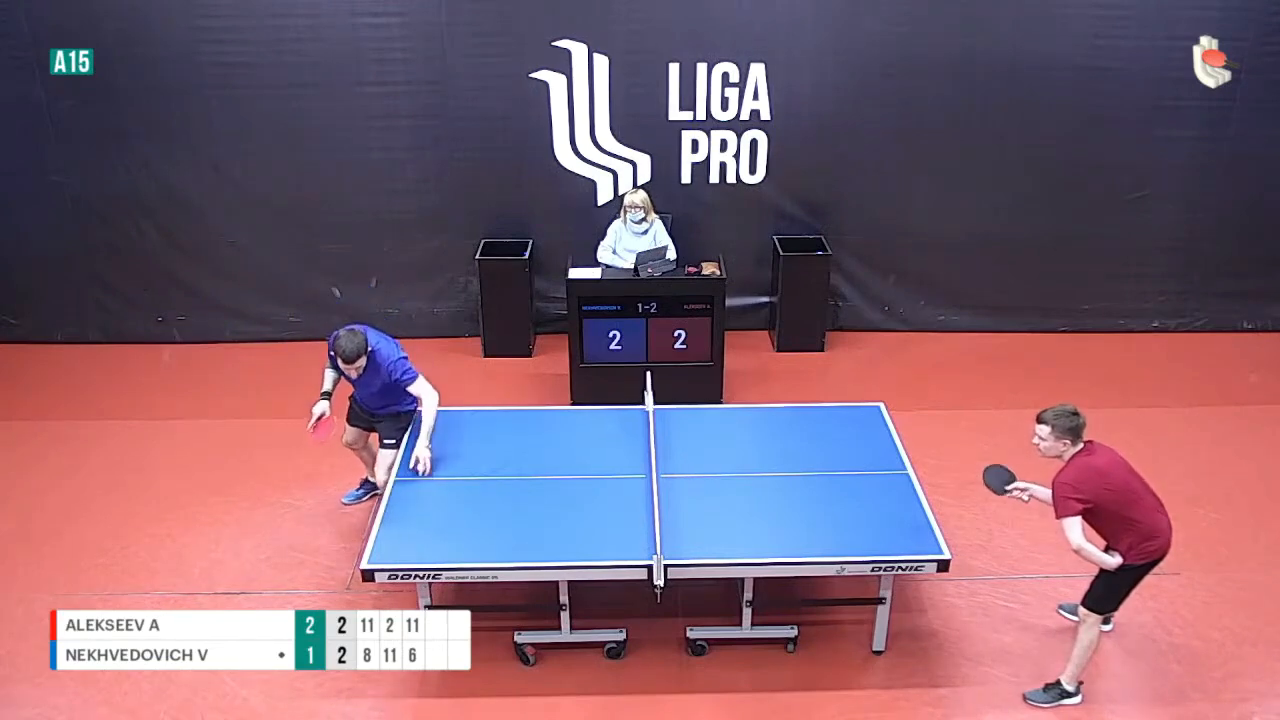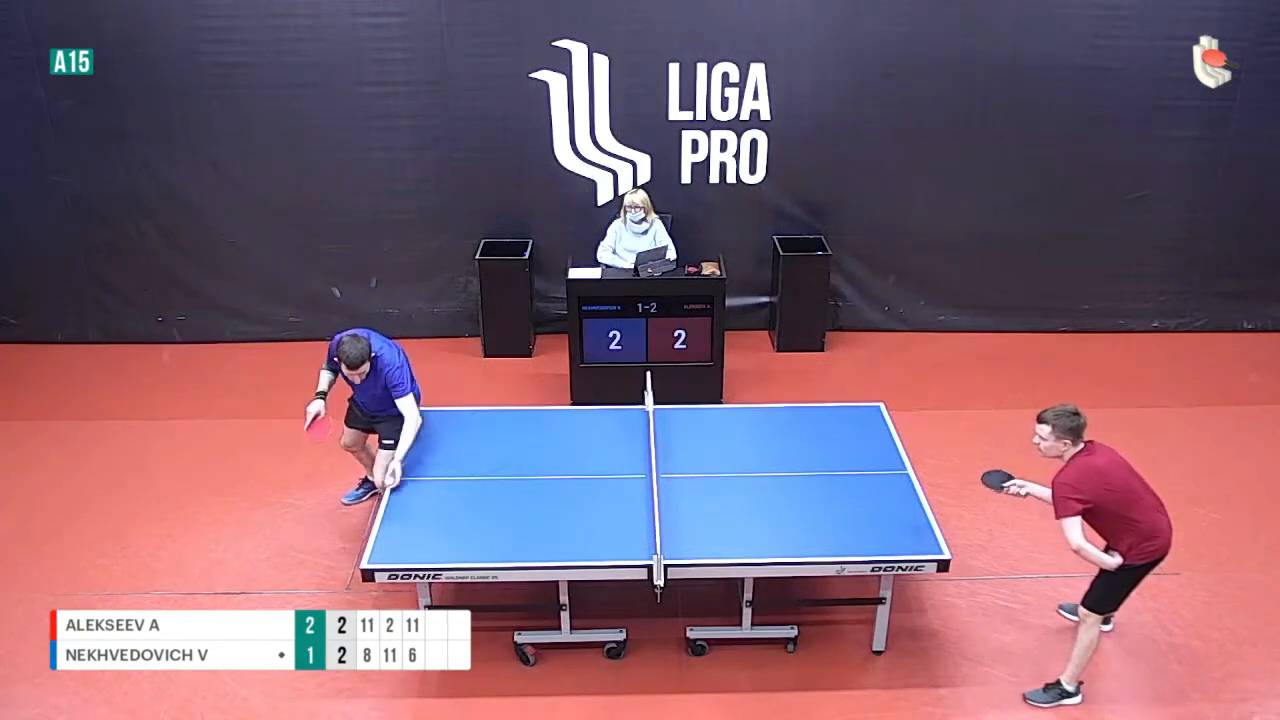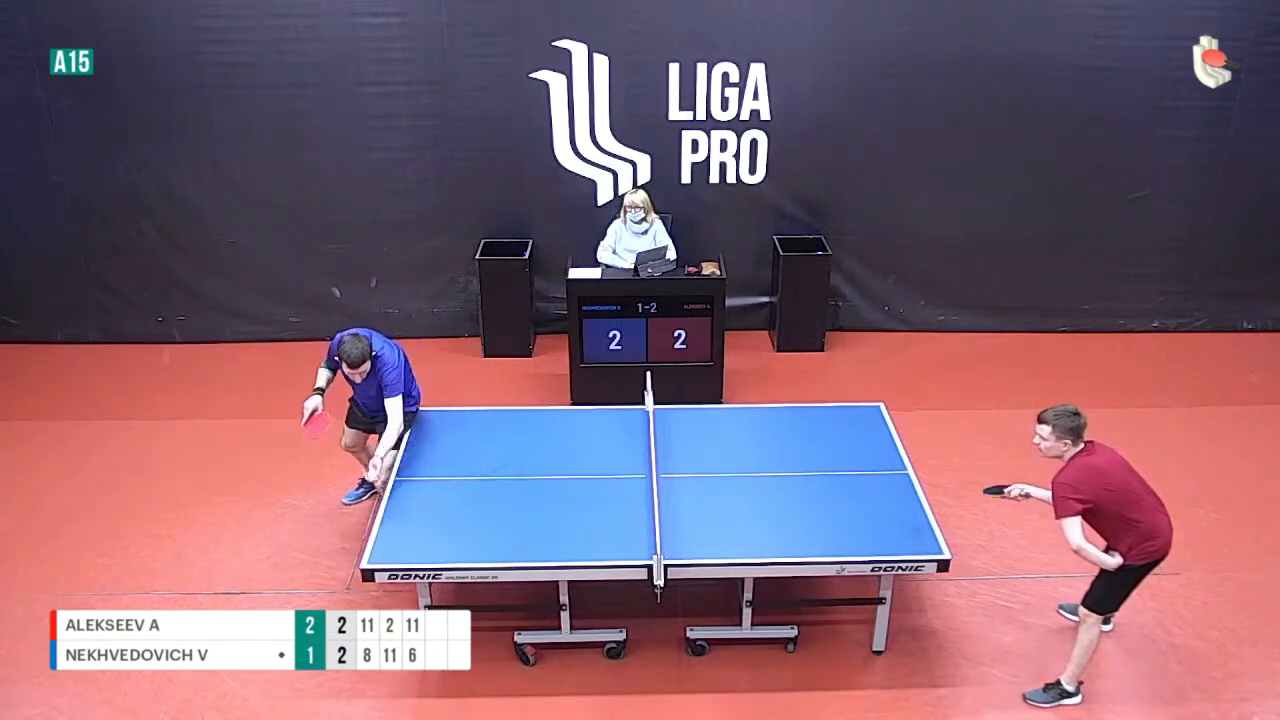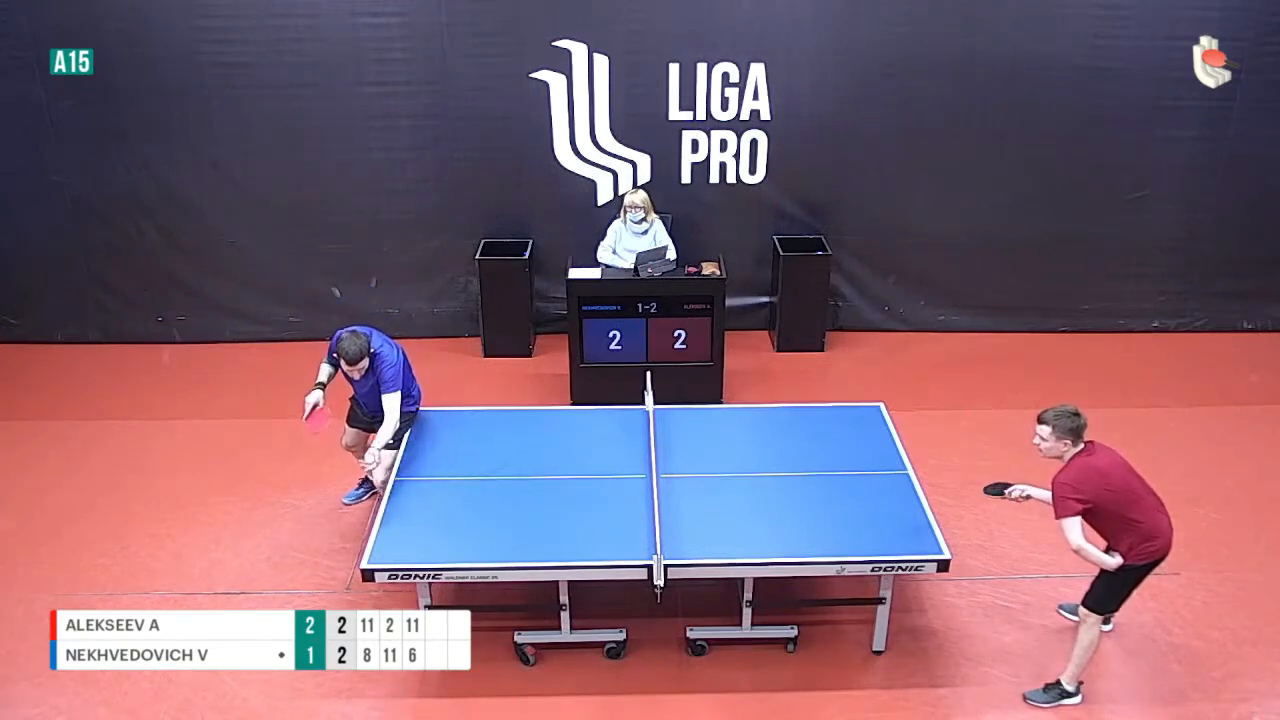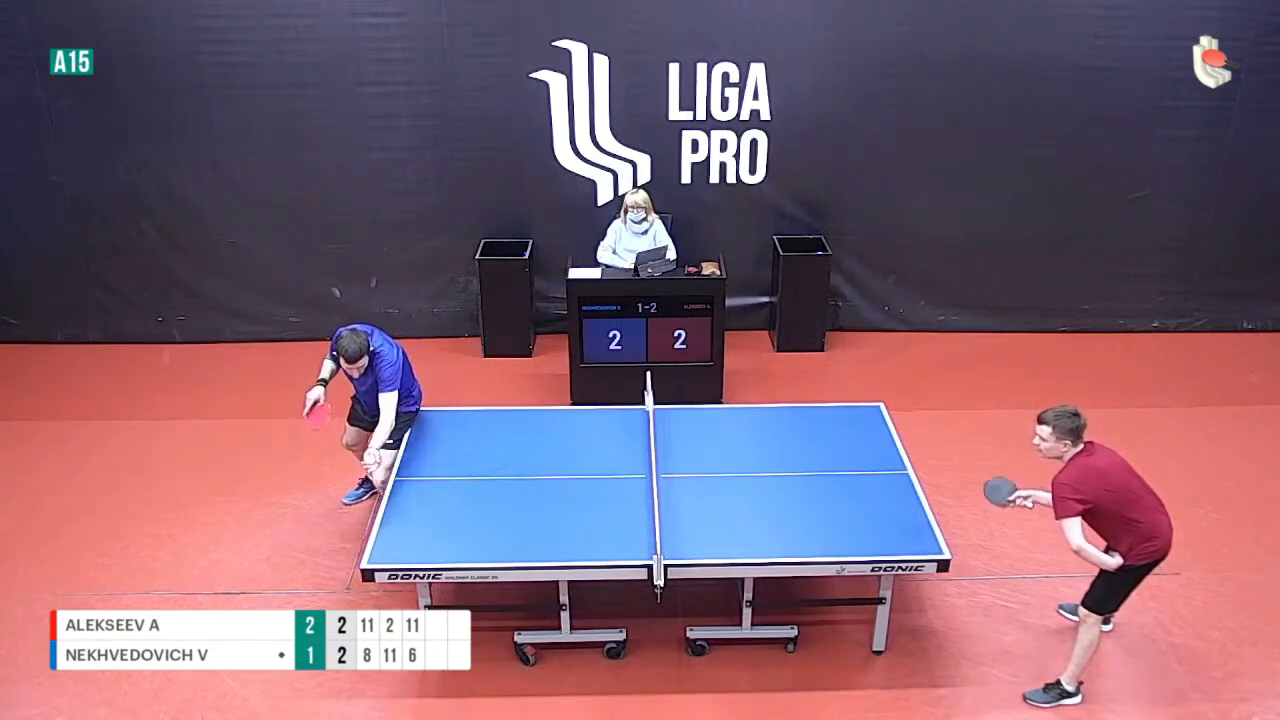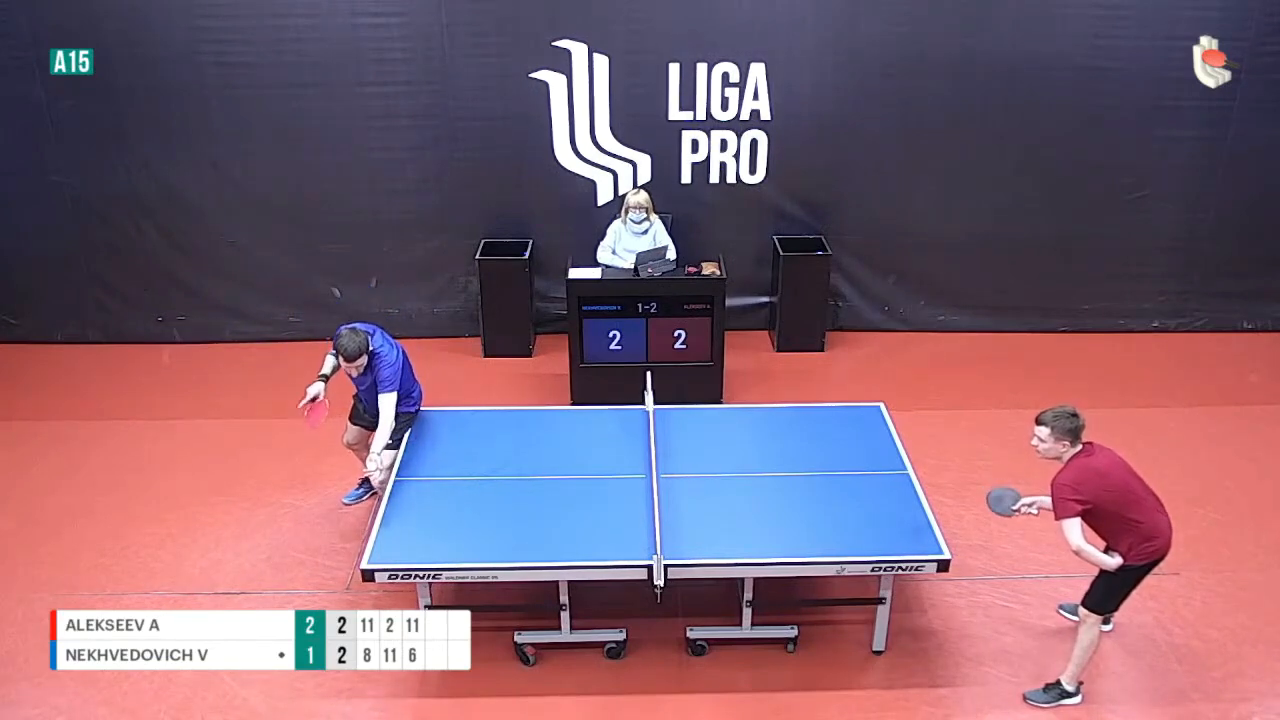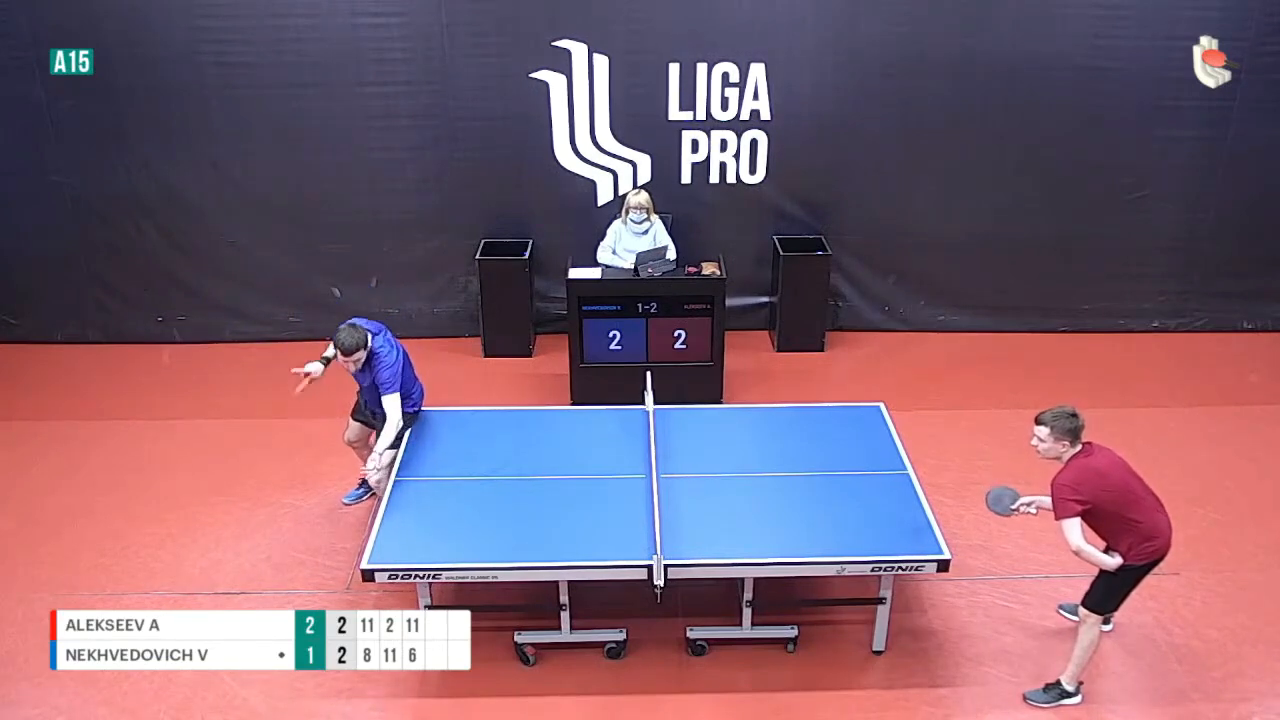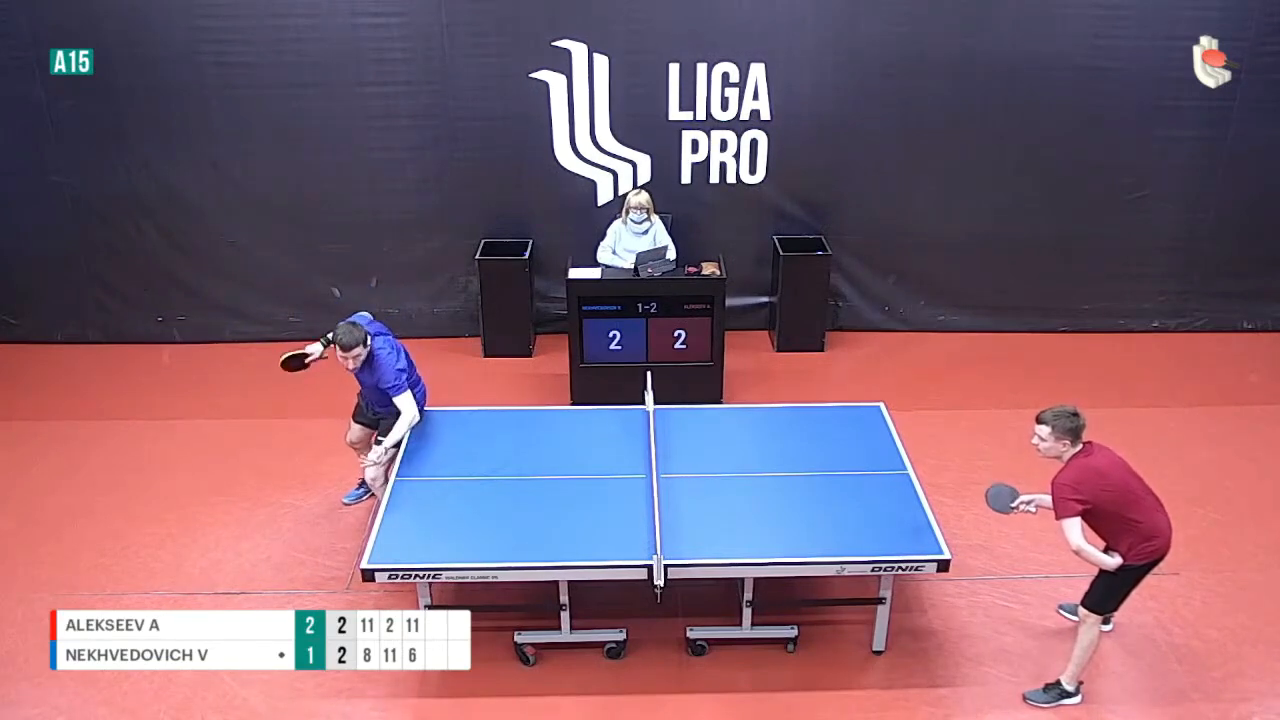
dt=0.2s
person 1, frame 1
left shoulder: (1067, 480)
right shoulder: (1096, 450)
left elbow: (1077, 544)
left wrist: (1113, 563)
right wrist: (1032, 490)
left hip: (1142, 546)
right hip: (1155, 528)
left knee: (1089, 615)
left ankle: (1068, 688)
right ankle: (1103, 613)
person 1, frame 2
left shoulder: (1066, 480)
right shoulder: (1096, 450)
left elbow: (1077, 544)
left wrist: (1113, 563)
right wrist: (1029, 488)
left hip: (1142, 546)
right hip: (1155, 529)
left knee: (1089, 615)
left ankle: (1068, 688)
right ankle: (1104, 612)
person 1, frame 3
left shoulder: (1066, 480)
right shoulder: (1096, 451)
left elbow: (1077, 544)
left wrist: (1113, 563)
right wrist: (1031, 491)
left hip: (1143, 546)
right hip: (1155, 529)
left knee: (1088, 614)
left ankle: (1068, 687)
right ankle: (1103, 612)
person 1, frame 4
left shoulder: (1066, 480)
right shoulder: (1096, 451)
left elbow: (1077, 544)
left wrist: (1113, 563)
right wrist: (1031, 492)
left hip: (1143, 546)
right hip: (1156, 529)
left knee: (1089, 615)
left ankle: (1068, 687)
right ankle: (1103, 612)
person 1, frame 5
left shoulder: (1066, 480)
right shoulder: (1096, 451)
left elbow: (1078, 545)
left wrist: (1112, 564)
right wrist: (1035, 496)
left hip: (1143, 546)
right hip: (1156, 528)
left knee: (1089, 615)
left ankle: (1068, 688)
right ankle: (1102, 612)
person 1, frame 6
left shoulder: (1065, 481)
right shoulder: (1095, 452)
left elbow: (1077, 545)
left wrist: (1112, 564)
right wrist: (1039, 502)
left hip: (1143, 546)
right hip: (1155, 528)
left knee: (1089, 615)
left ankle: (1068, 687)
right ankle: (1102, 612)
person 1, frame 7
left shoulder: (1065, 482)
right shoulder: (1094, 452)
left elbow: (1076, 545)
left wrist: (1112, 564)
right wrist: (1039, 502)
left hip: (1142, 546)
right hip: (1154, 528)
left knee: (1089, 615)
left ankle: (1068, 687)
right ankle: (1102, 612)
person 1, frame 8
left shoulder: (1066, 481)
right shoulder: (1095, 452)
left elbow: (1077, 544)
left wrist: (1111, 563)
right wrist: (1038, 500)
left hip: (1143, 545)
right hip: (1155, 528)
left knee: (1089, 615)
left ankle: (1068, 687)
right ankle: (1102, 612)
person 2, frame 1
left shoulder: (389, 359)
right shoulder: (337, 343)
left elbow: (430, 397)
right elbow: (332, 367)
left wrist: (423, 444)
right wrist: (325, 396)
left hip: (396, 408)
right hip: (364, 401)
left knee: (385, 481)
right knee: (351, 442)
right ankle: (373, 480)
person 2, frame 2
left shoulder: (390, 365)
right shoulder: (338, 345)
left elbow: (413, 417)
right elbow: (328, 369)
left wrist: (397, 459)
right wrist: (320, 396)
left hip: (394, 410)
right hip: (363, 402)
left knee: (384, 481)
right knee: (349, 444)
right ankle: (372, 479)
person 2, frame 3
left shoulder: (389, 363)
right shoulder: (340, 344)
left elbow: (396, 421)
right elbow: (328, 367)
left wrist: (379, 457)
right wrist: (318, 392)
left hip: (396, 407)
right hip: (364, 401)
left knee: (382, 480)
right knee: (350, 444)
right ankle: (370, 481)
person 2, frame 4
left shoulder: (388, 361)
right shoulder: (340, 341)
left elbow: (392, 418)
right elbow: (329, 363)
left wrist: (375, 449)
right wrist: (319, 387)
left hip: (398, 406)
right hip: (365, 400)
left knee: (383, 480)
right knee: (350, 443)
right ankle: (371, 479)
person 2, frame 5
left shoulder: (387, 360)
right shoulder: (342, 339)
left elbow: (388, 417)
right elbow: (331, 360)
left wrist: (373, 449)
right wrist: (321, 384)
left hip: (399, 407)
right hip: (366, 399)
left knee: (382, 479)
right knee: (351, 443)
right ankle: (371, 479)
person 2, frame 6
left shoulder: (386, 360)
right shoulder: (344, 336)
left elbow: (387, 419)
right elbow: (333, 356)
left wrist: (375, 454)
right wrist: (322, 379)
left hip: (399, 407)
right hip: (368, 398)
left knee: (381, 479)
right knee: (351, 441)
right ankle: (371, 480)
person 2, frame 7
left shoulder: (386, 361)
right shoulder: (353, 331)
left elbow: (394, 419)
left wrist: (377, 453)
right wrist: (323, 361)
left hip: (401, 406)
right hip: (371, 395)
left knee: (378, 478)
right knee: (353, 439)
right ankle: (371, 481)
person 2, frame 8
left shoulder: (386, 364)
right shoulder: (356, 325)
left elbow: (411, 414)
right elbow: (365, 315)
left wrist: (384, 448)
right wrist: (324, 343)
left hip: (397, 406)
right hip: (372, 397)
left knee: (374, 476)
right knee: (355, 441)
right ankle: (372, 480)
